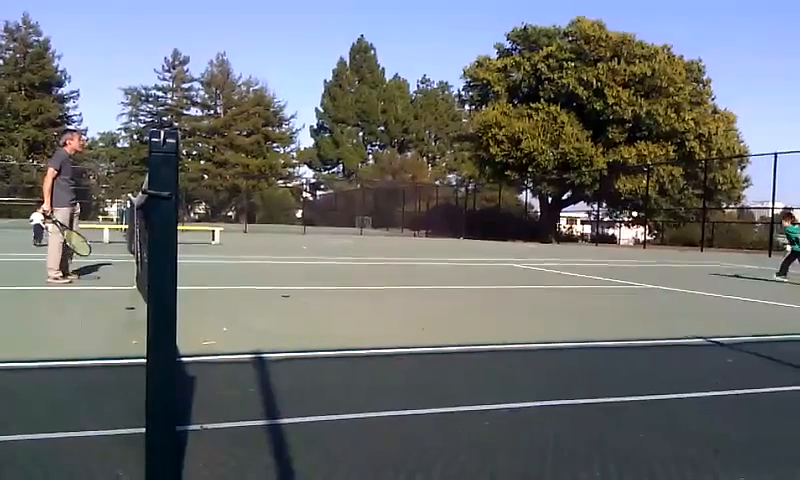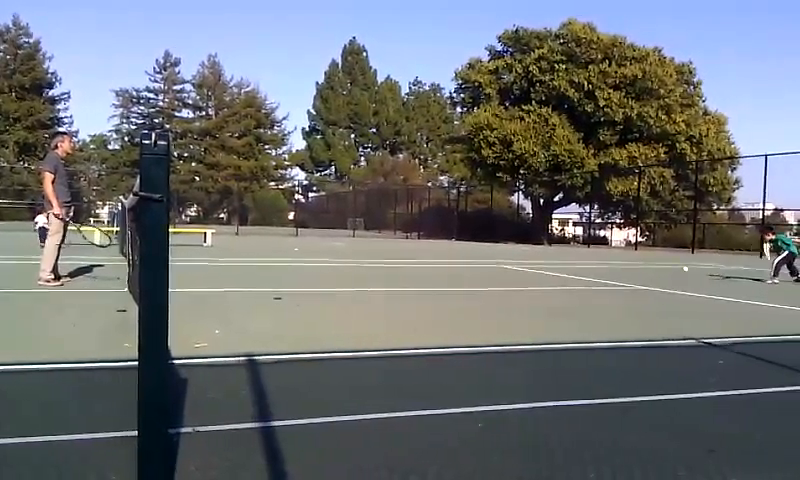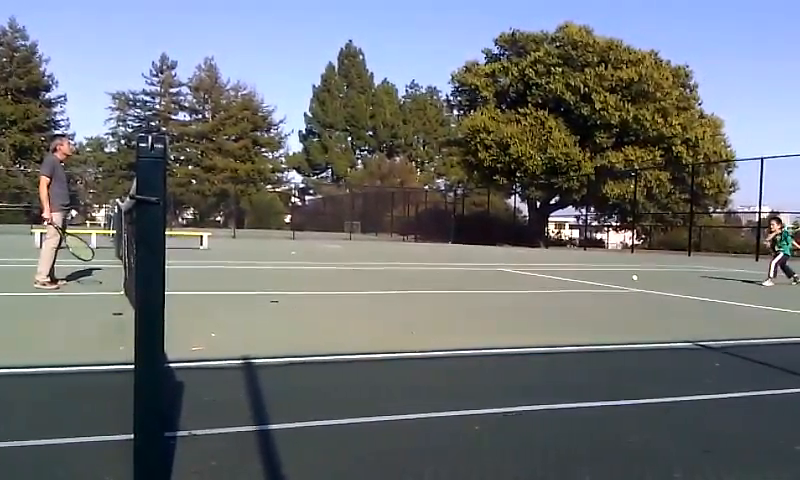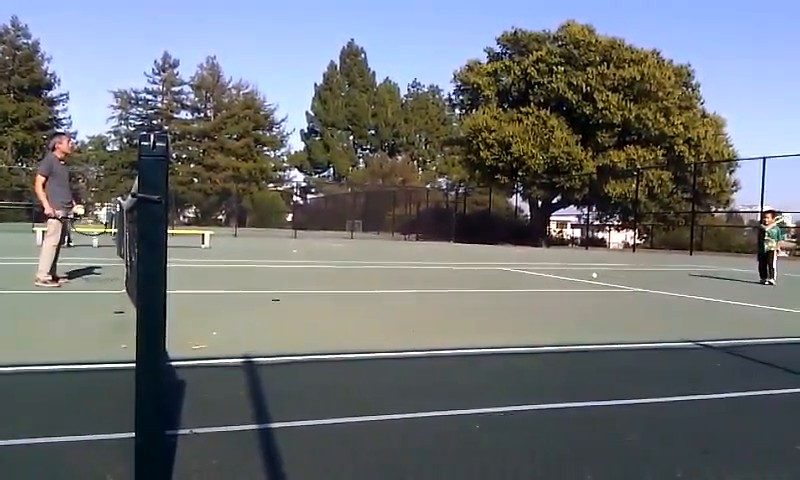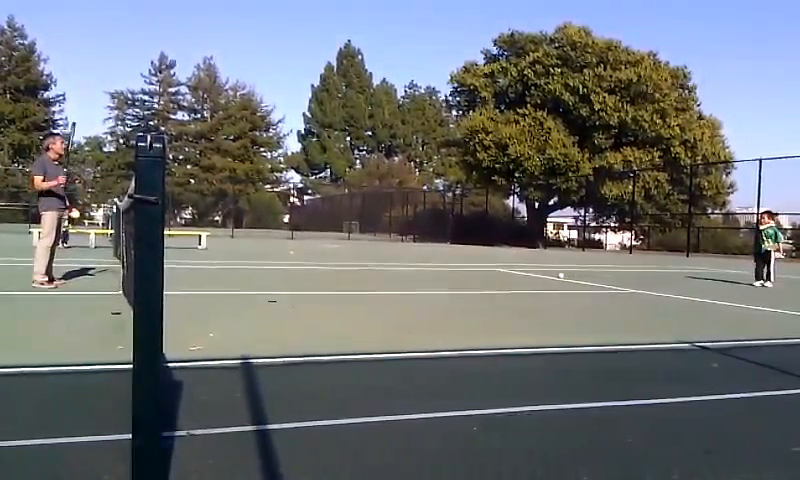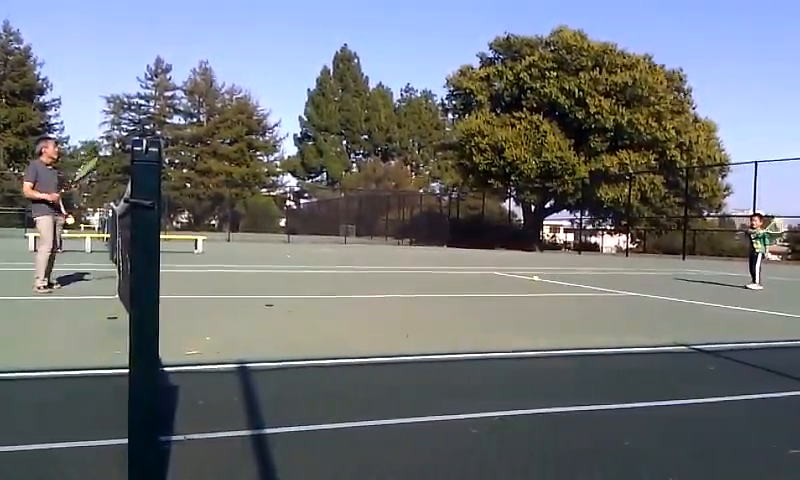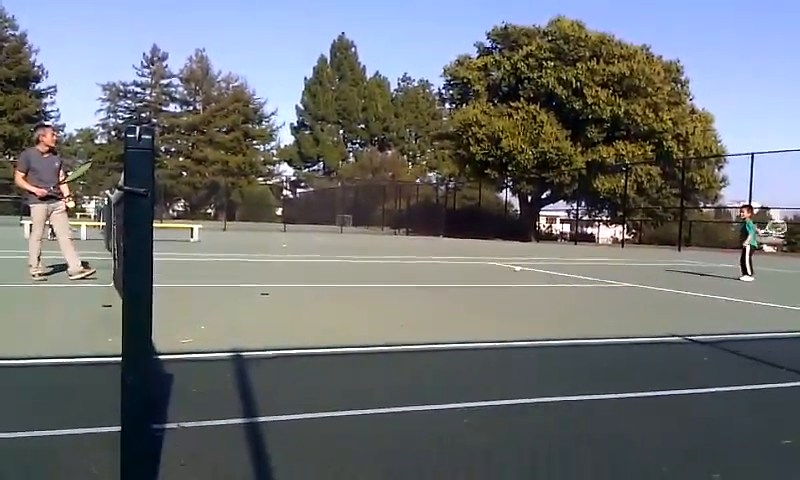
dt=0.7s
person 1, frame 1
left shoulder: (68, 157)
right shoulder: (60, 155)
right elbow: (48, 178)
right wrist: (47, 202)
left hip: (71, 204)
right hip: (61, 205)
right knee: (58, 238)
left ankle: (64, 270)
right ankle: (53, 274)
person 1, frame 2
left shoulder: (59, 160)
right shoulder: (52, 158)
right elbow: (47, 183)
right wrist: (55, 205)
left hip: (64, 207)
right hip: (57, 207)
left knee: (58, 241)
right knee: (53, 239)
left ankle: (53, 273)
right ankle: (45, 276)
person 1, frame 3
left shoulder: (59, 164)
right shoulder: (50, 161)
right elbow: (43, 186)
left wrist: (68, 208)
right wrist: (46, 209)
left hip: (61, 210)
right hip: (54, 211)
left knee: (55, 244)
right knee: (50, 243)
left ankle: (49, 276)
right ankle: (41, 278)
person 1, frame 4
left shoulder: (63, 164)
right shoulder: (48, 161)
right elbow: (38, 184)
left wrist: (73, 204)
right wrist: (46, 205)
left hip: (64, 209)
right hip: (54, 209)
left knee: (58, 242)
right knee: (51, 241)
left ankle: (51, 274)
right ankle: (42, 276)
person 1, frame 5
left shoulder: (59, 164)
right shoulder: (41, 161)
right elbow: (37, 185)
left wrist: (68, 205)
right wrist: (55, 182)
left hip: (59, 208)
right hip: (49, 208)
left knee: (53, 243)
right knee: (46, 242)
left ankle: (48, 275)
right ankle: (39, 278)
person 1, frame 6
left shoulder: (54, 169)
right shoulder: (34, 166)
right elbow: (26, 191)
left wrist: (63, 211)
right wrist: (46, 197)
left hip: (56, 214)
right hip: (43, 213)
left knee: (53, 248)
right knee: (45, 247)
left ankle: (46, 279)
right ankle: (40, 282)
person 1, frame 7
left shoulder: (56, 157)
right shoulder: (27, 155)
right elbow: (18, 179)
left wrist: (67, 196)
right wrist: (35, 190)
left hip: (57, 202)
right hip: (39, 202)
left knee: (65, 235)
right knee: (37, 236)
left ankle: (75, 269)
right ankle: (35, 269)
